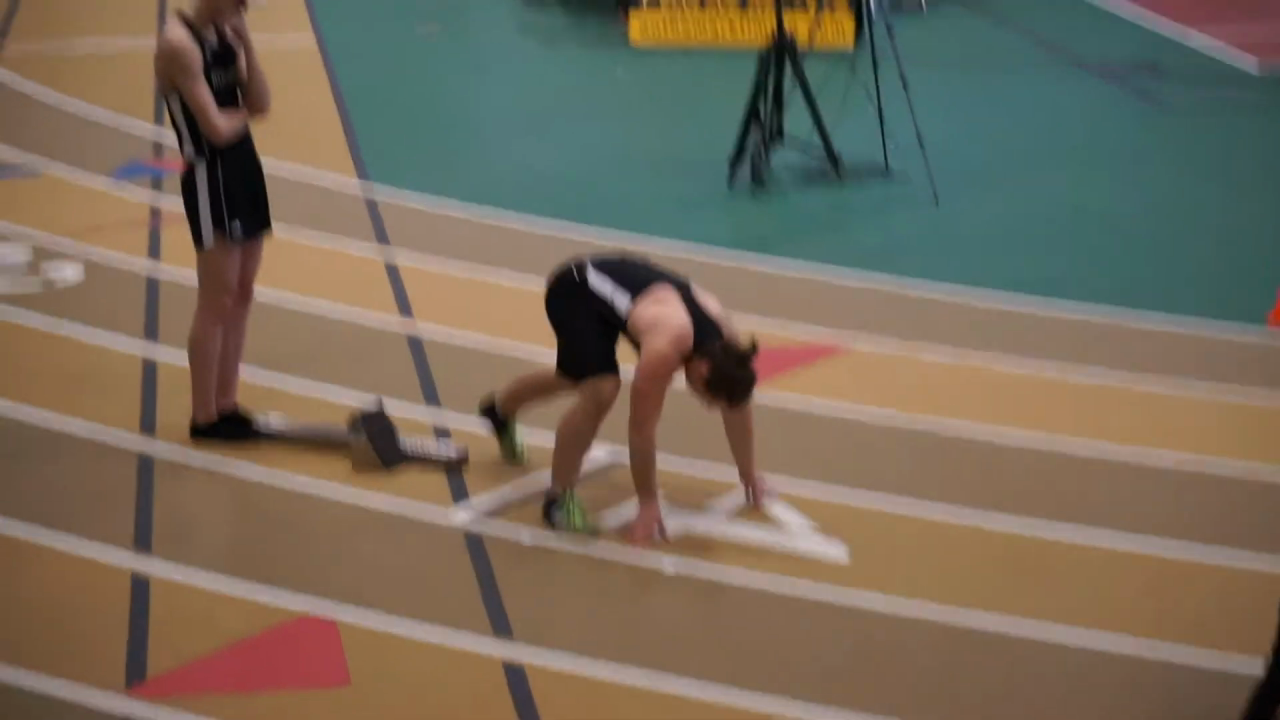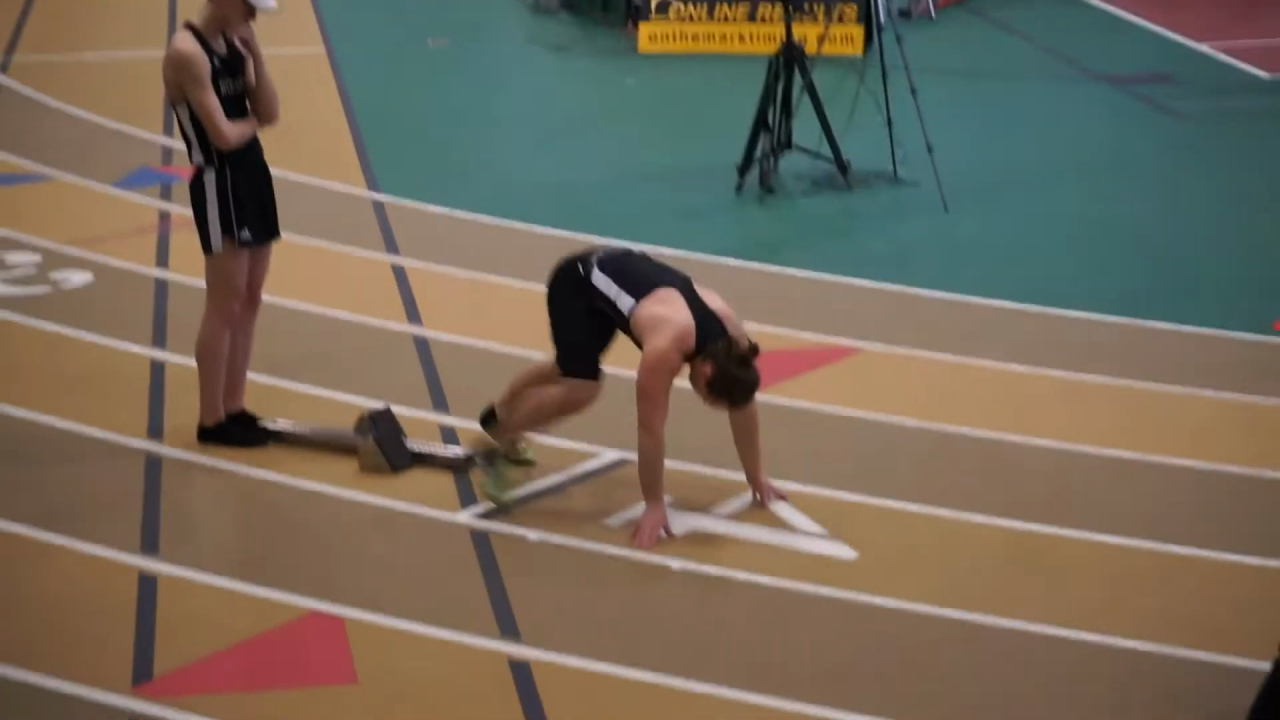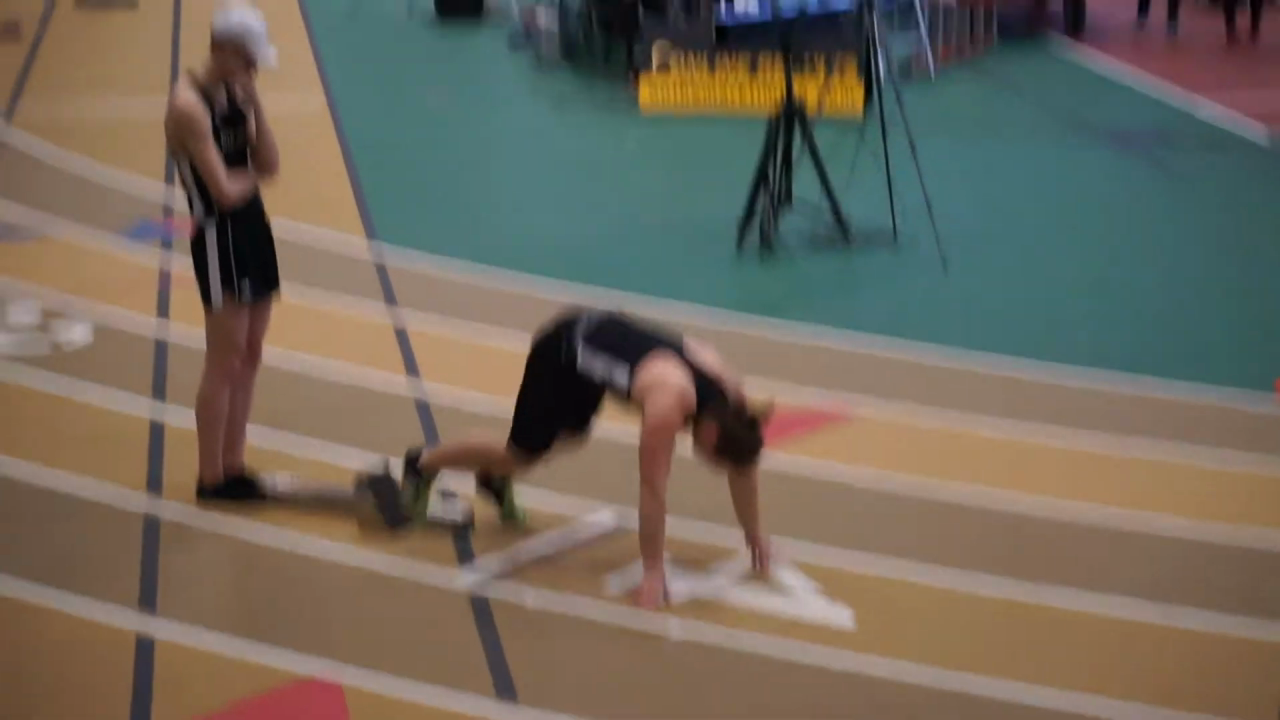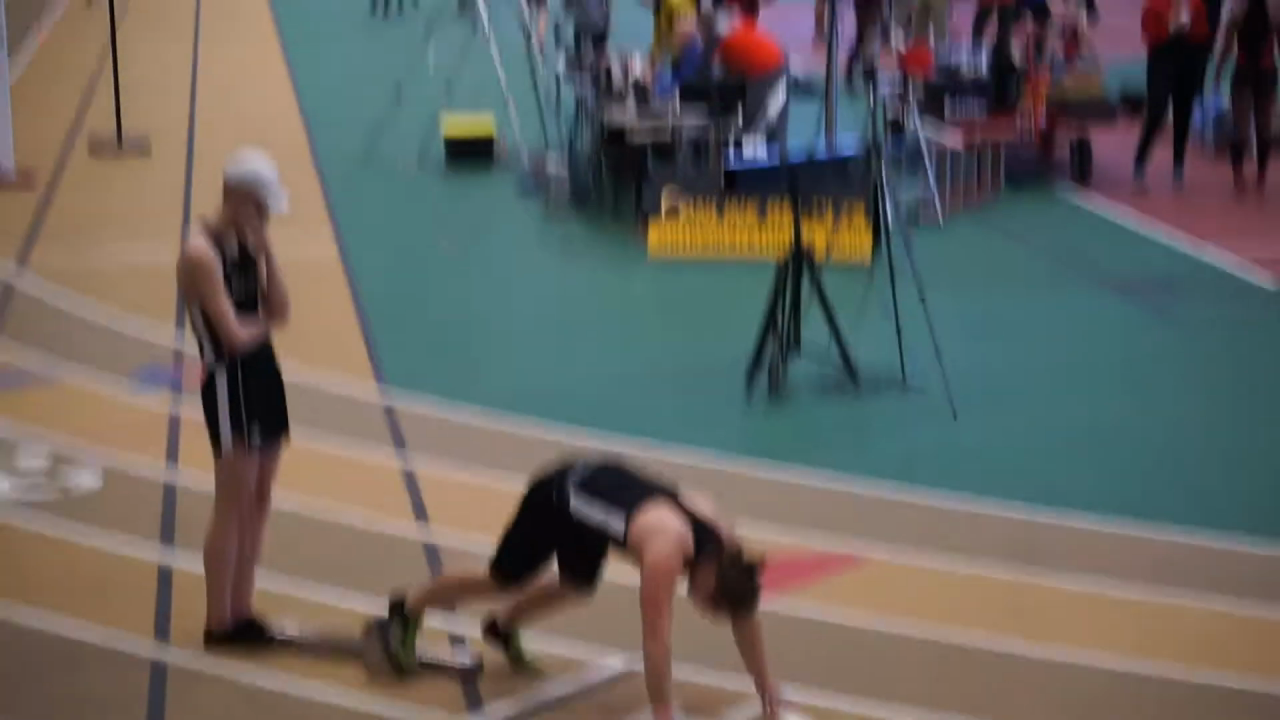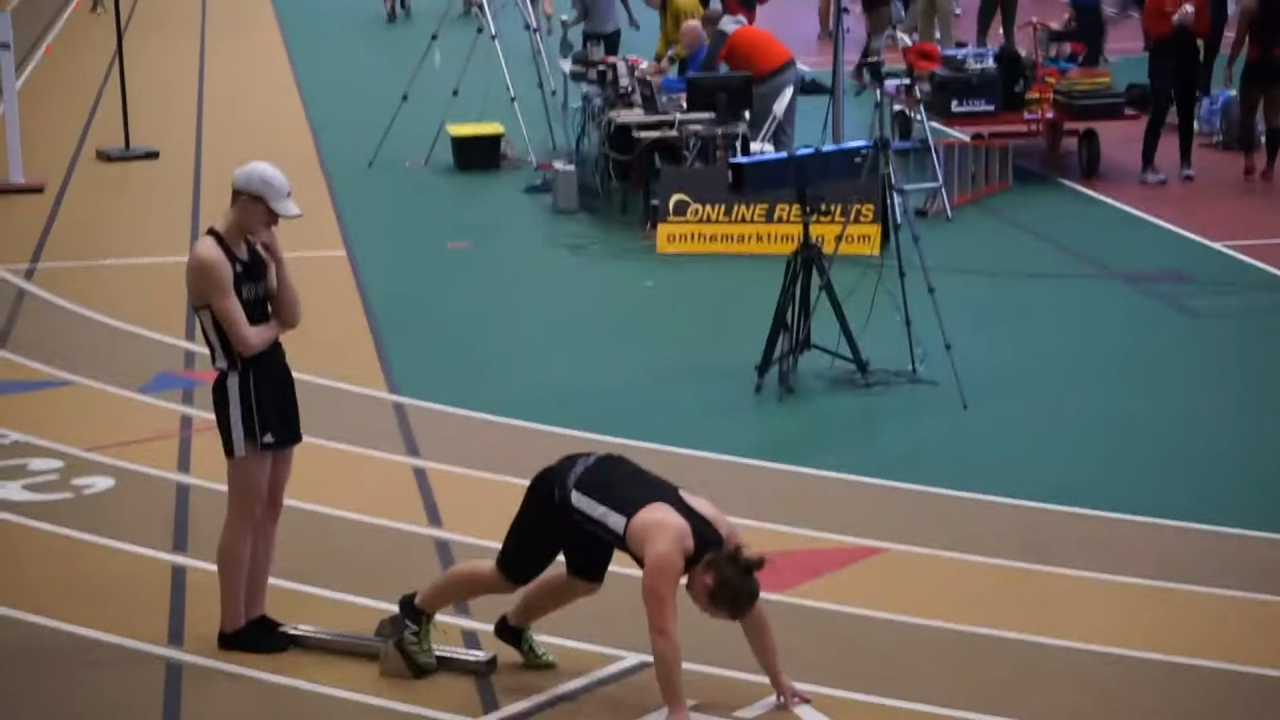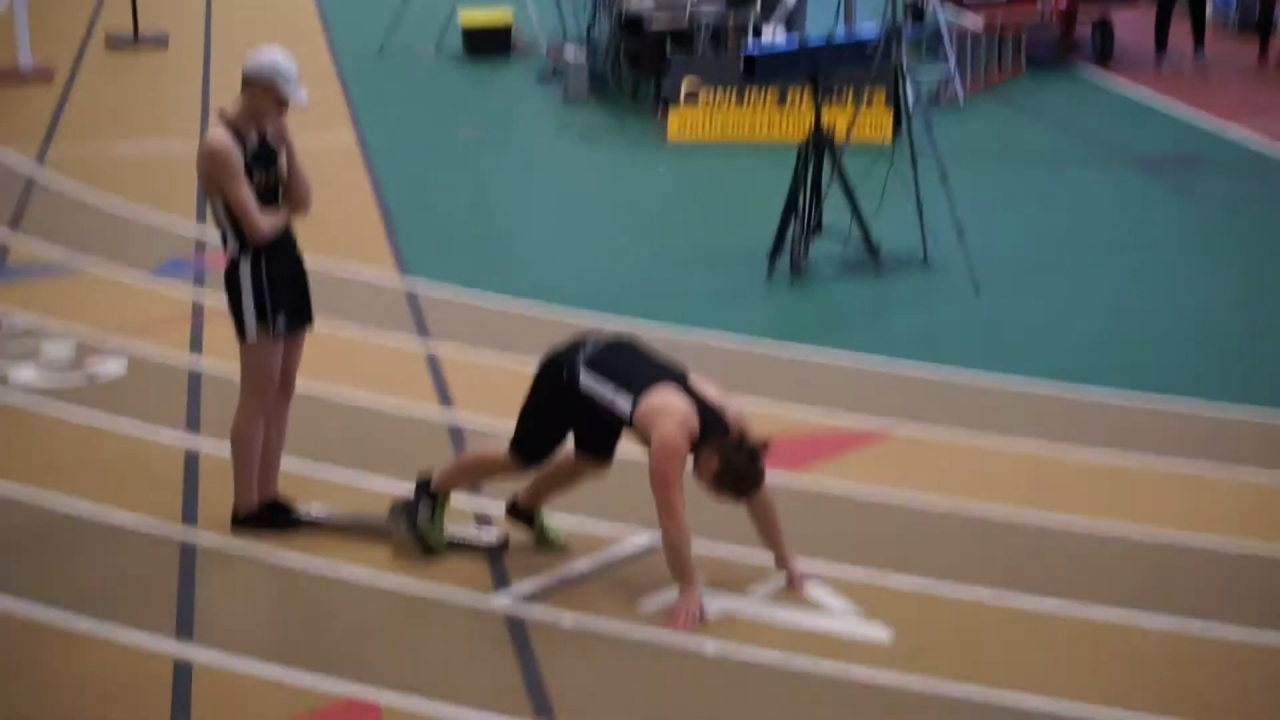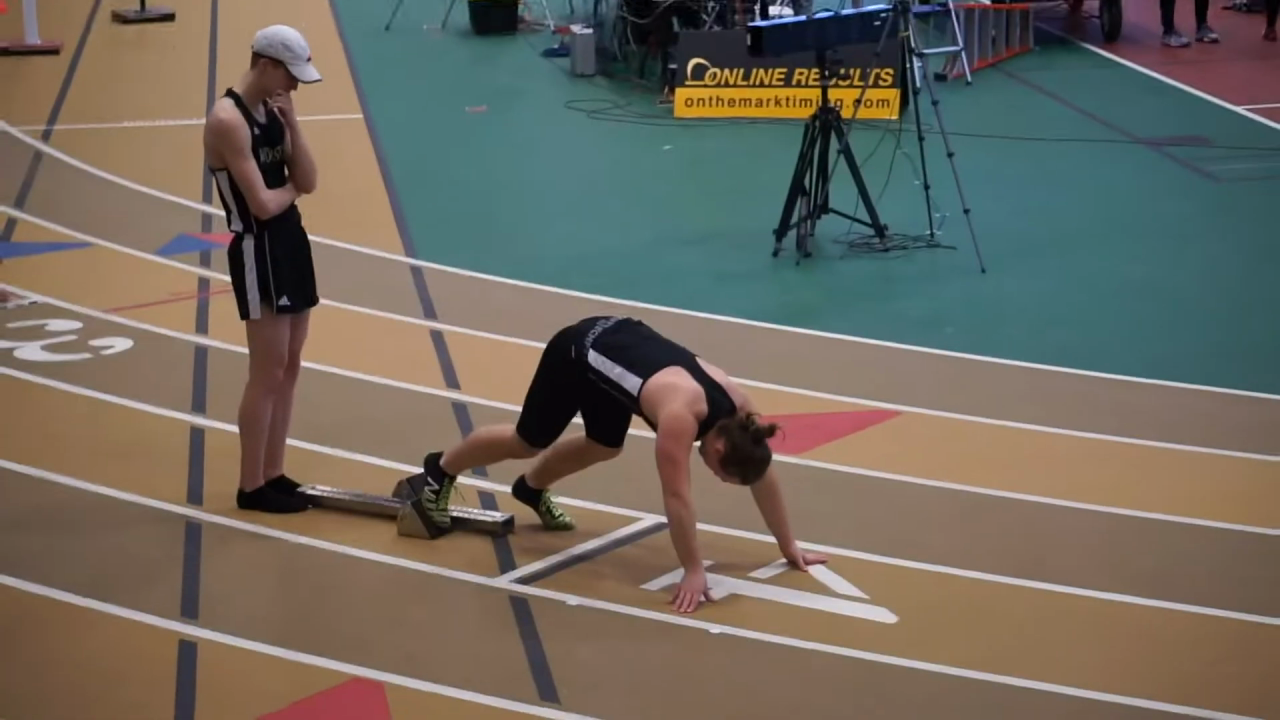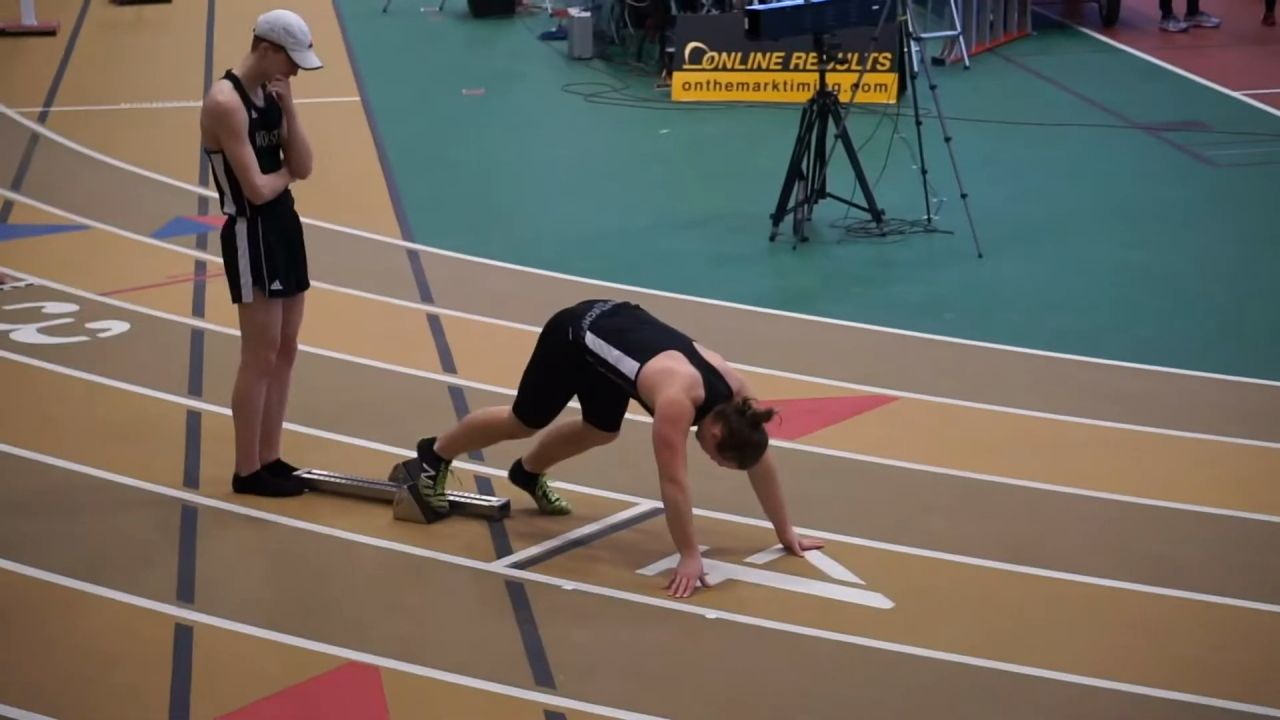
dt=0.2s
person 1, frame 1
left shoulder: (226, 36)
right shoulder: (179, 43)
left elbow: (260, 105)
right elbow: (217, 129)
left wrist: (247, 47)
right wrist: (244, 114)
left hip: (244, 168)
right hip: (211, 179)
left knee: (241, 297)
right knee: (217, 303)
left ankle: (226, 405)
right ankle: (204, 417)
person 1, frame 2
left shoulder: (234, 44)
right shoulder: (187, 52)
left elbow: (269, 114)
right elbow: (224, 136)
left wrist: (255, 55)
right wrist: (252, 122)
left hip: (253, 175)
right hip: (220, 185)
left knee: (249, 303)
right knee: (224, 308)
left ankle: (233, 408)
right ankle: (212, 420)
person 1, frame 3
left shoulder: (236, 99)
right shoulder: (188, 107)
left elbow: (269, 169)
right elbow: (224, 192)
left wrist: (256, 110)
right wrist: (253, 176)
left hip: (253, 229)
right hip: (222, 238)
left knee: (249, 358)
right knee: (224, 363)
left ankle: (233, 466)
right ankle: (211, 476)
person 1, frame 4
left shoulder: (248, 246)
right shoulder: (200, 253)
left elbow: (279, 313)
right elbow: (235, 337)
left wrist: (268, 256)
right wrist: (263, 322)
left hip: (264, 375)
right hip: (232, 384)
left knee: (258, 502)
right knee: (233, 508)
left ankle: (241, 610)
right ankle: (219, 622)
person 1, frame 5
left shoulder: (256, 250)
right shoulder: (209, 258)
left elbow: (291, 317)
right elbow: (246, 341)
left wrist: (278, 261)
right wrist: (273, 324)
left hip: (275, 380)
right hip: (242, 390)
left knee: (270, 507)
right knee: (245, 512)
left ankle: (255, 613)
right ankle: (233, 625)
person 1, frame 6
left shoulder: (267, 136)
right shoulder: (221, 145)
left elbow: (301, 203)
right elbow: (258, 227)
left wrist: (288, 148)
right wrist: (285, 210)
left hip: (286, 265)
right hip: (254, 274)
left knee: (283, 390)
right knee: (258, 395)
left ankle: (267, 494)
right ankle: (246, 506)
person 1, frame 7
left shoulder: (273, 112)
right shoulder: (227, 120)
left elbow: (308, 182)
right elbow: (264, 205)
left wrist: (292, 125)
right wrist: (290, 188)
left hip: (291, 242)
right hip: (259, 252)
left knee: (288, 369)
right knee: (267, 373)
left ankle: (273, 474)
right ankle: (251, 486)
person 1, frame 8
left shoulder: (270, 94)
right shoulder: (225, 102)
left elbow: (303, 167)
right elbow: (257, 189)
left wrist: (288, 108)
right wrist: (285, 171)
left hip: (284, 227)
right hip: (251, 236)
left knee: (285, 352)
right knee: (260, 357)
left ankle: (269, 458)
right ankle: (247, 470)
person 2, frame 1
left shoulder: (724, 337)
right shoulder: (666, 348)
left elbow: (737, 410)
right elbow: (641, 429)
left wrist: (750, 477)
right wrist: (648, 504)
left hip: (607, 282)
right hip: (574, 288)
left knee: (571, 379)
right knee: (601, 391)
left ankle: (499, 411)
right ankle: (558, 497)
person 2, frame 2
left shoulder: (731, 335)
right shoulder: (668, 345)
left elbow: (744, 409)
right elbow: (650, 429)
left wrist: (757, 478)
right wrist: (654, 507)
left hip: (612, 277)
right hip: (577, 283)
left knee: (567, 372)
right knee: (578, 391)
left ankle: (498, 416)
right ankle: (498, 445)
person 2, frame 3
left shoulder: (729, 393)
right shoulder: (671, 407)
left elbow: (741, 469)
right elbow: (653, 491)
left wrist: (755, 537)
right wrist: (653, 571)
left hip: (598, 337)
right hip: (566, 350)
left knee: (569, 436)
right knee: (521, 454)
left ankle: (496, 479)
right ankle: (422, 464)
person 2, frame 4
left shoulder: (722, 541)
right shoulder: (667, 552)
left elbow: (743, 616)
right elbow: (656, 637)
left wrist: (764, 683)
left hip: (591, 490)
right hip: (559, 497)
left knee: (577, 588)
right knee: (500, 582)
left ankle: (504, 628)
right ankle: (405, 611)
person 2, frame 5
left shoulder: (725, 538)
right shoulder: (668, 551)
left elbow: (752, 614)
right elbow: (663, 634)
left wrist: (779, 680)
left hip: (600, 477)
right hip: (562, 490)
left knee: (584, 582)
right knee: (507, 577)
left ankle: (514, 626)
right ankle: (418, 609)
person 2, frame 6
left shoulder: (730, 424)
right shoulder: (675, 433)
left elbow: (756, 494)
right elbow: (672, 517)
left wrist: (785, 563)
right wrist: (688, 591)
left hip: (606, 361)
right hip: (572, 372)
left knee: (593, 462)
right knee: (523, 460)
left ankle: (524, 507)
right ankle: (432, 490)
person 2, frame 7
left shoulder: (740, 407)
right shoulder: (681, 414)
left elbow: (764, 479)
right elbow: (677, 497)
left wrist: (789, 546)
right wrist: (693, 572)
left hip: (618, 340)
right hip: (578, 351)
left knee: (604, 447)
right knee: (529, 442)
left ankle: (532, 487)
right ankle: (440, 470)
person 2, frame 8
left shoulder: (736, 391)
right shoulder: (679, 399)
left elbow: (761, 463)
right elbow: (673, 482)
left wrist: (785, 531)
right wrist: (689, 556)
left hip: (614, 325)
right hip: (576, 333)
left knee: (601, 432)
right knee: (522, 422)
left ankle: (528, 472)
right ankle: (434, 455)
